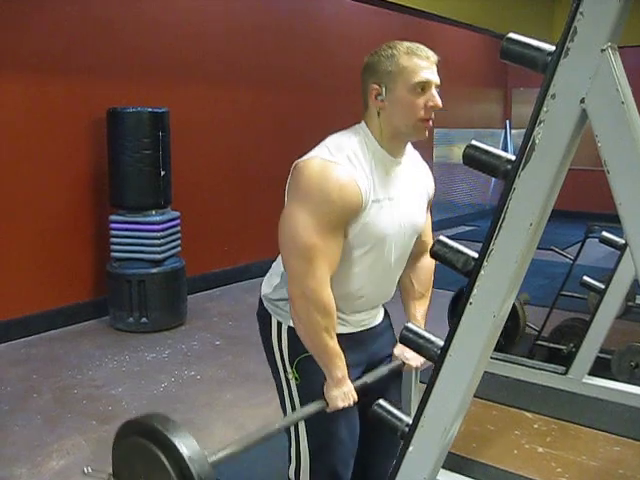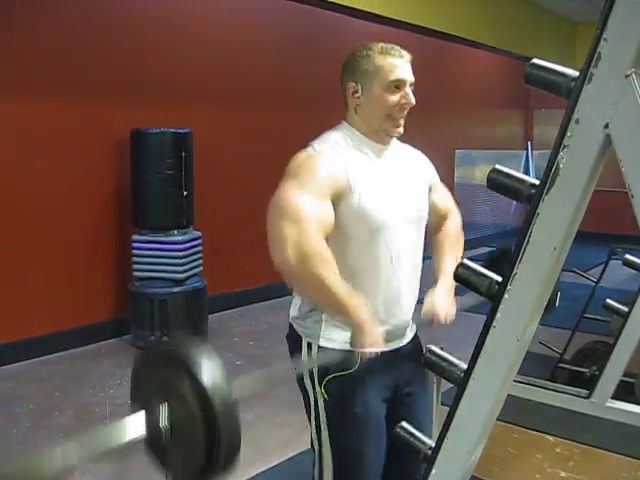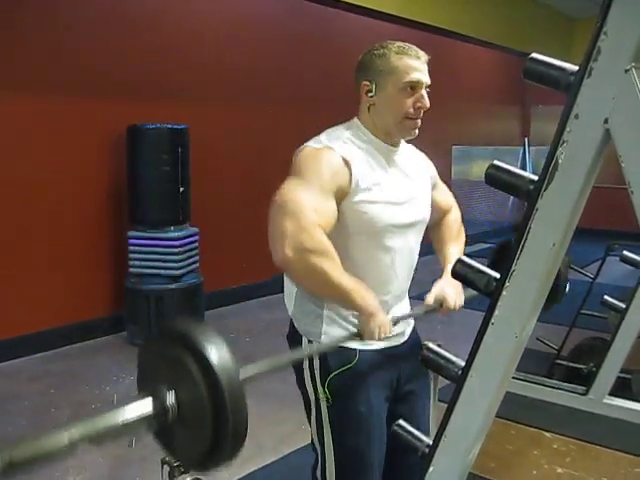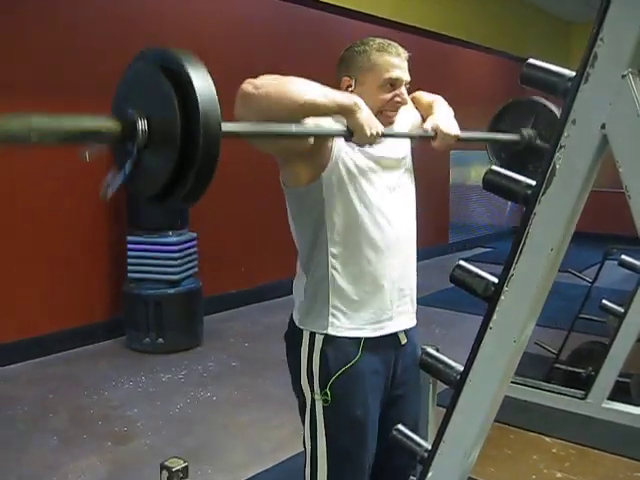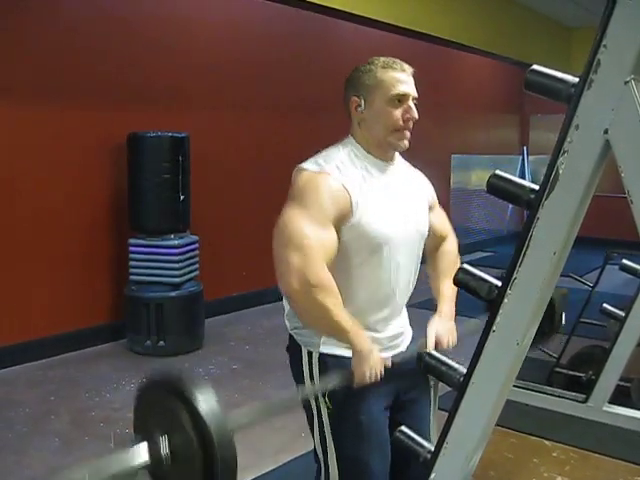
dt=1s
person 1, frame 1
left shoulder: (418, 170)
right shoulder: (330, 173)
left elbow: (420, 254)
right elbow: (307, 288)
right wrist: (336, 376)
left hip: (372, 324)
right hip: (303, 329)
left knee: (384, 441)
person 1, frame 2
left shoulder: (413, 160)
right shoulder: (323, 163)
left elbow: (447, 219)
right elbow: (292, 252)
left wrist: (444, 283)
right wrist: (359, 319)
left hip: (403, 342)
right hip: (338, 351)
person 1, frame 3
left shoulder: (418, 162)
right shoulder: (329, 159)
left elbow: (447, 213)
right elbow: (293, 246)
left wrist: (450, 273)
right wrist: (364, 306)
left hip: (399, 335)
right hip: (338, 347)
person 1, frame 4
left shoulder: (396, 130)
right shoulder: (317, 139)
left elbow: (427, 99)
right elbow: (257, 95)
left wrist: (441, 118)
right wrist: (352, 108)
left hip: (399, 332)
right hip: (337, 342)
person 1, frame 5
left shoulder: (414, 179)
right shoulder: (327, 179)
left elbow: (443, 242)
right elbow: (301, 278)
left wrist: (444, 312)
right wrist: (358, 347)
left hip: (399, 348)
right hip: (336, 359)
